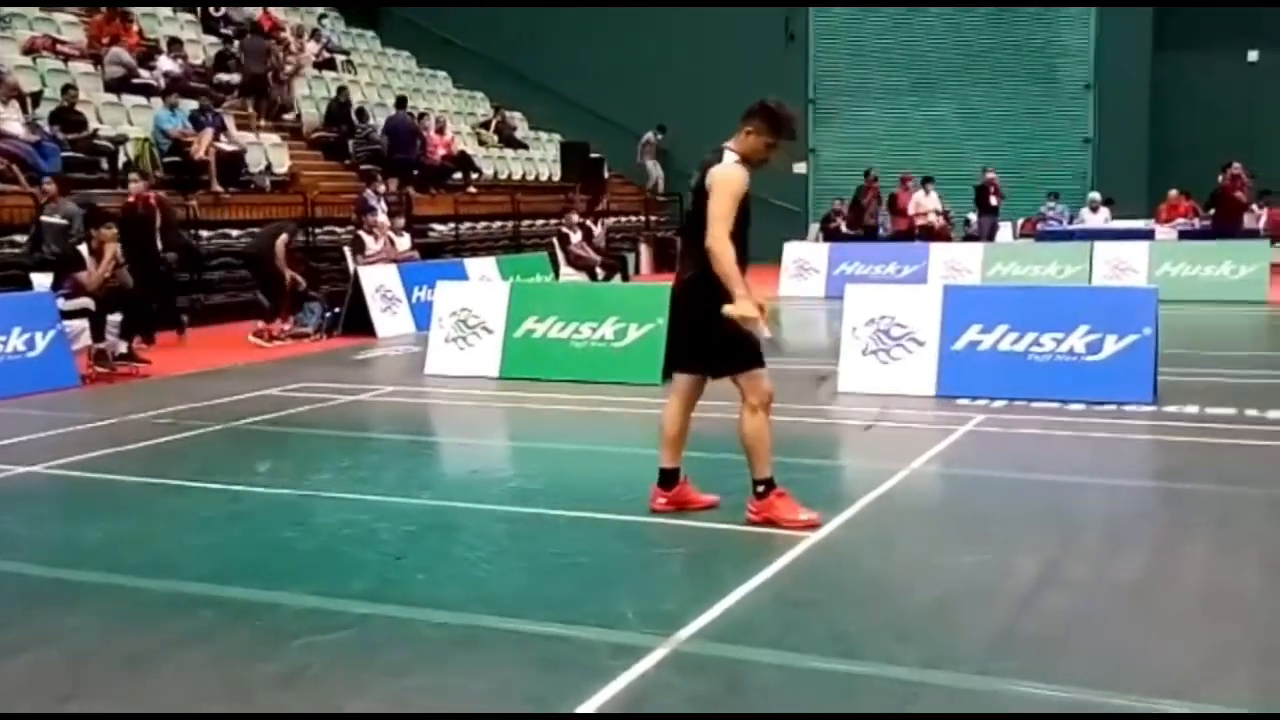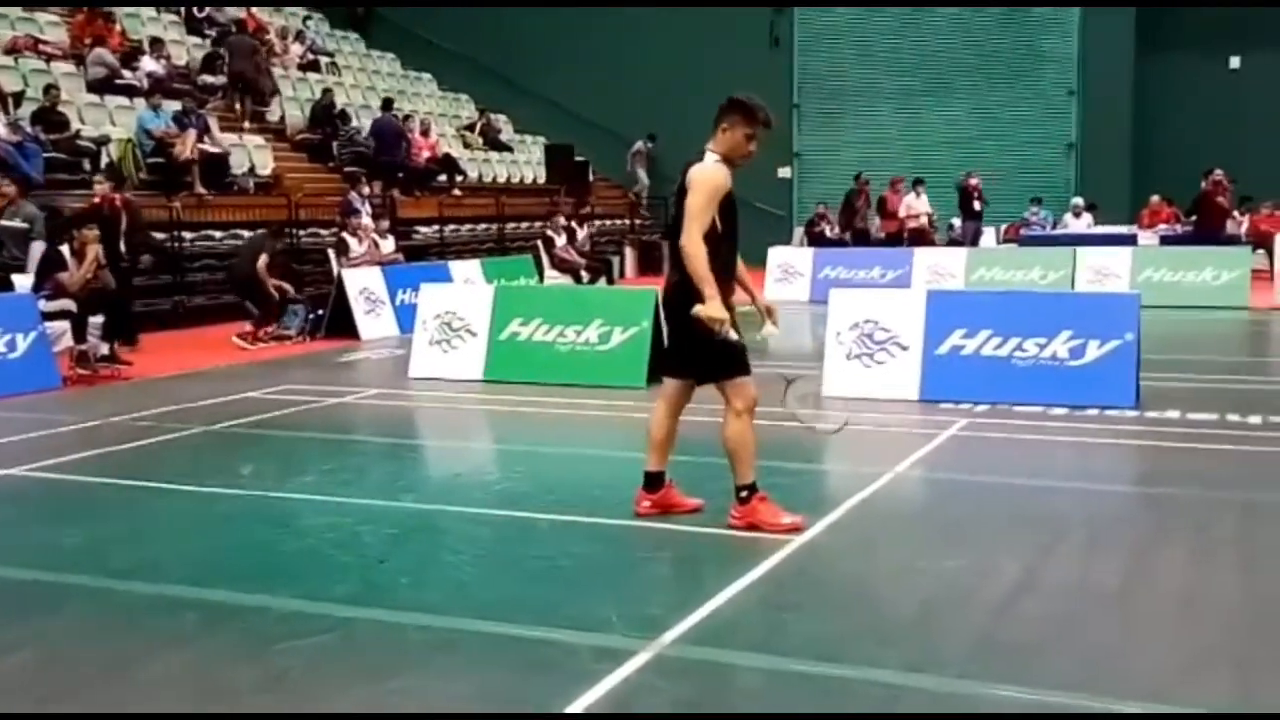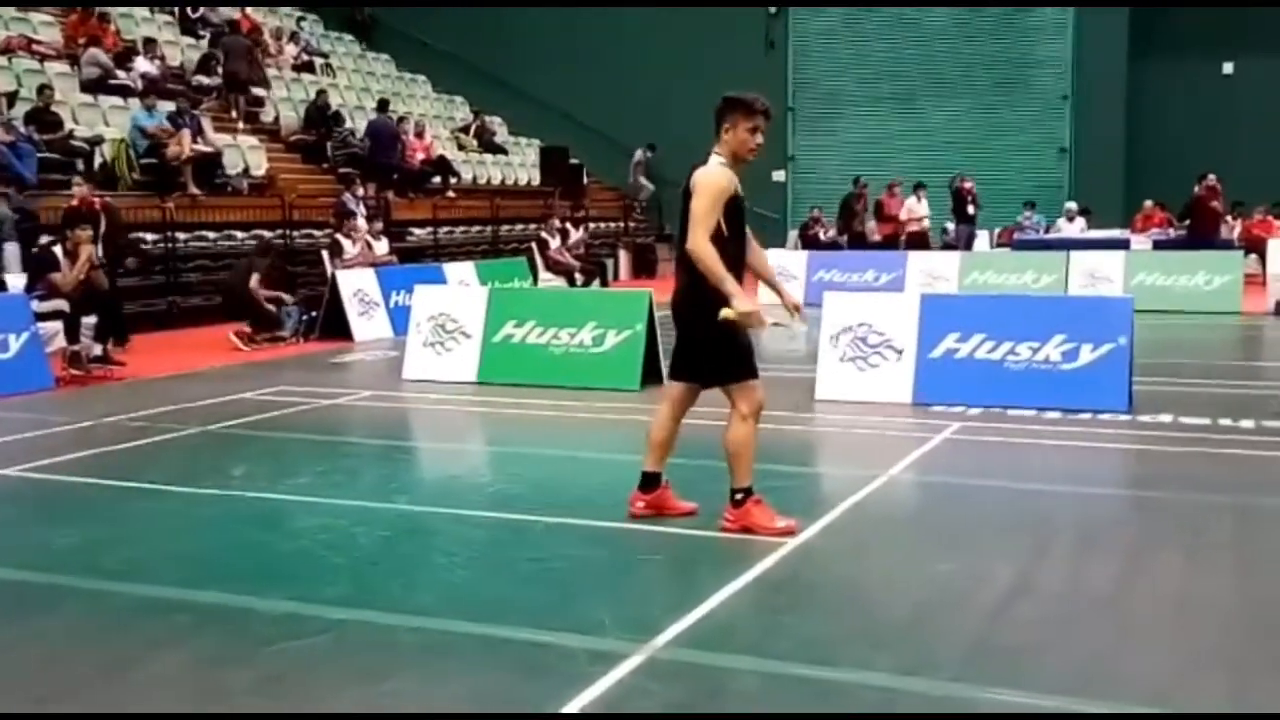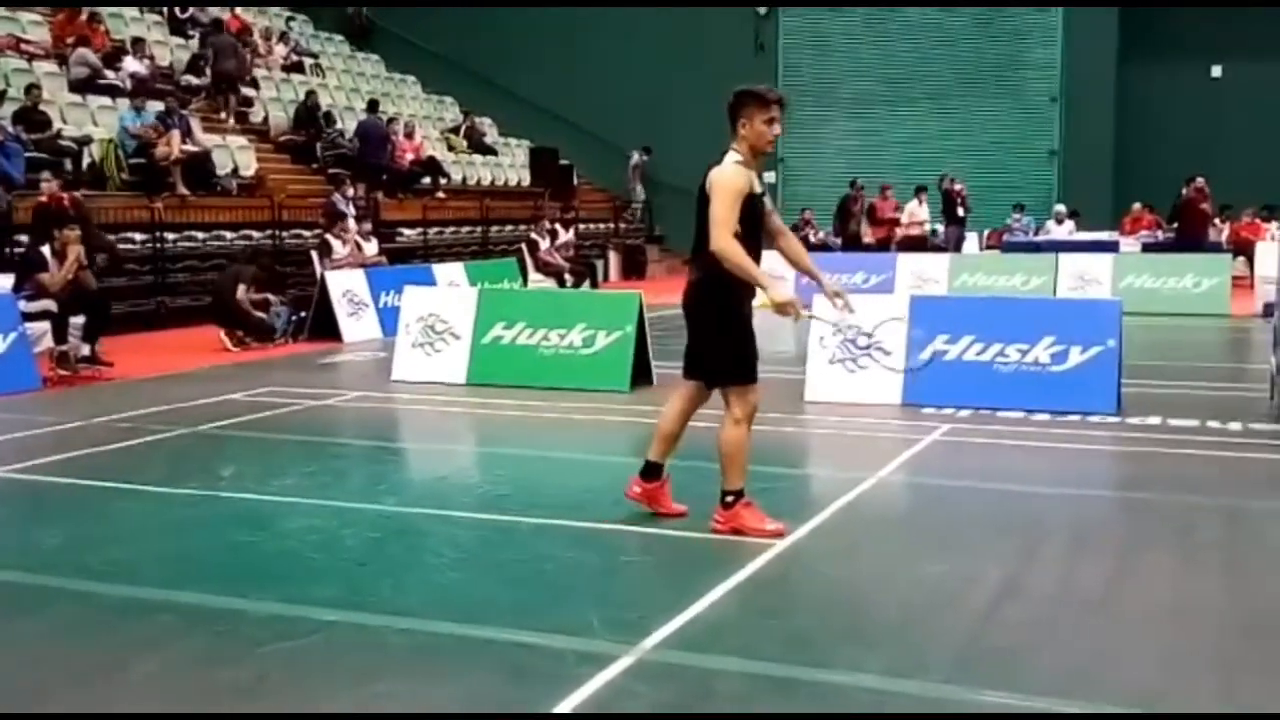
dt=0.2s
person 1, frame 1
left shoulder: (717, 166)
right shoulder: (731, 172)
right elbow: (717, 241)
left wrist: (746, 293)
right wrist: (741, 297)
left hip: (691, 293)
right hip: (711, 297)
left knee: (684, 391)
right knee: (757, 393)
left ankle: (669, 487)
right ankle: (765, 497)
person 1, frame 2
left shoulder: (706, 171)
right shoulder: (711, 173)
right elbow: (691, 241)
left wrist: (753, 294)
right wrist: (712, 299)
left hip: (685, 300)
right hip: (699, 303)
left knee: (673, 394)
right knee: (742, 398)
left ankle: (654, 490)
right ankle: (747, 502)
person 1, frame 3
left shoulder: (725, 178)
right shoulder: (715, 177)
left elbow: (745, 246)
right elbow: (697, 244)
left wrist: (781, 291)
right wrist: (736, 295)
left hip: (698, 304)
right hip: (711, 305)
left knee: (678, 397)
right knee: (748, 401)
left ankle: (650, 490)
right ankle: (742, 506)
person 1, frame 4
left shoulder: (750, 176)
right shoulder: (730, 175)
left elbow: (780, 235)
right elbow: (721, 243)
left wrist: (822, 281)
right wrist: (769, 286)
left hip: (713, 300)
right hip: (720, 300)
left knee: (691, 392)
right knee: (742, 405)
left ankle: (650, 480)
right ankle: (732, 507)
